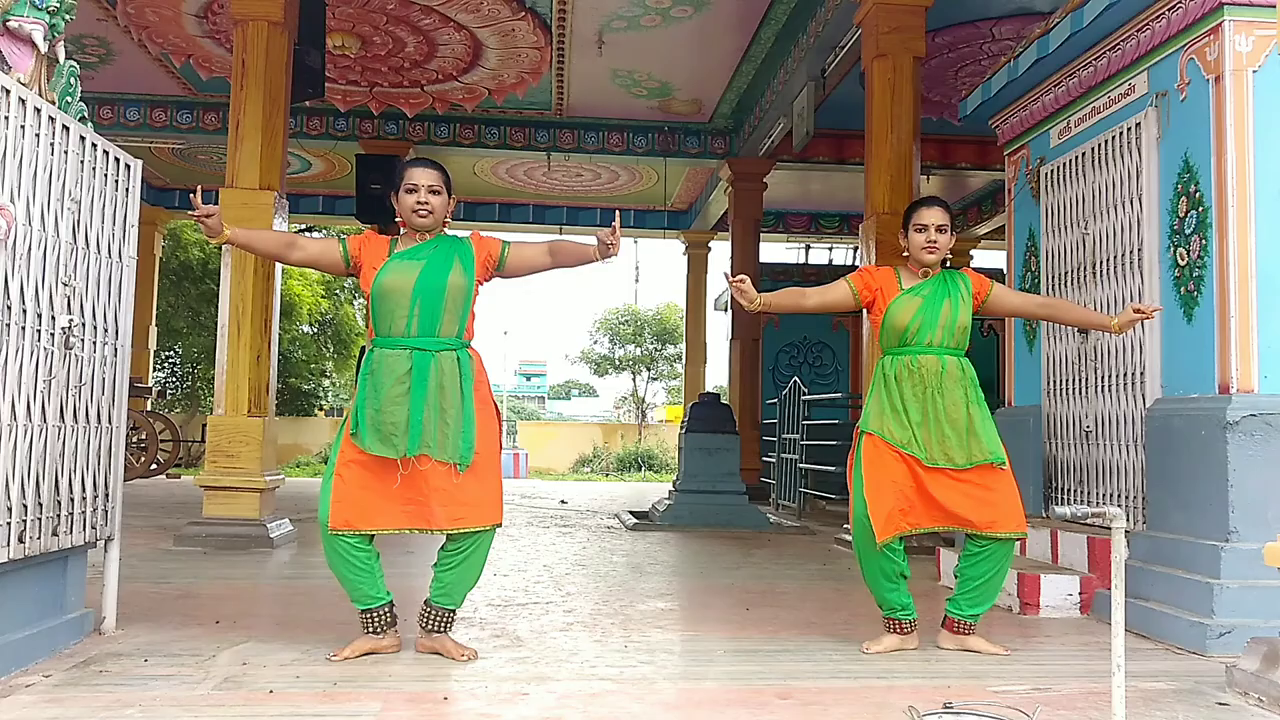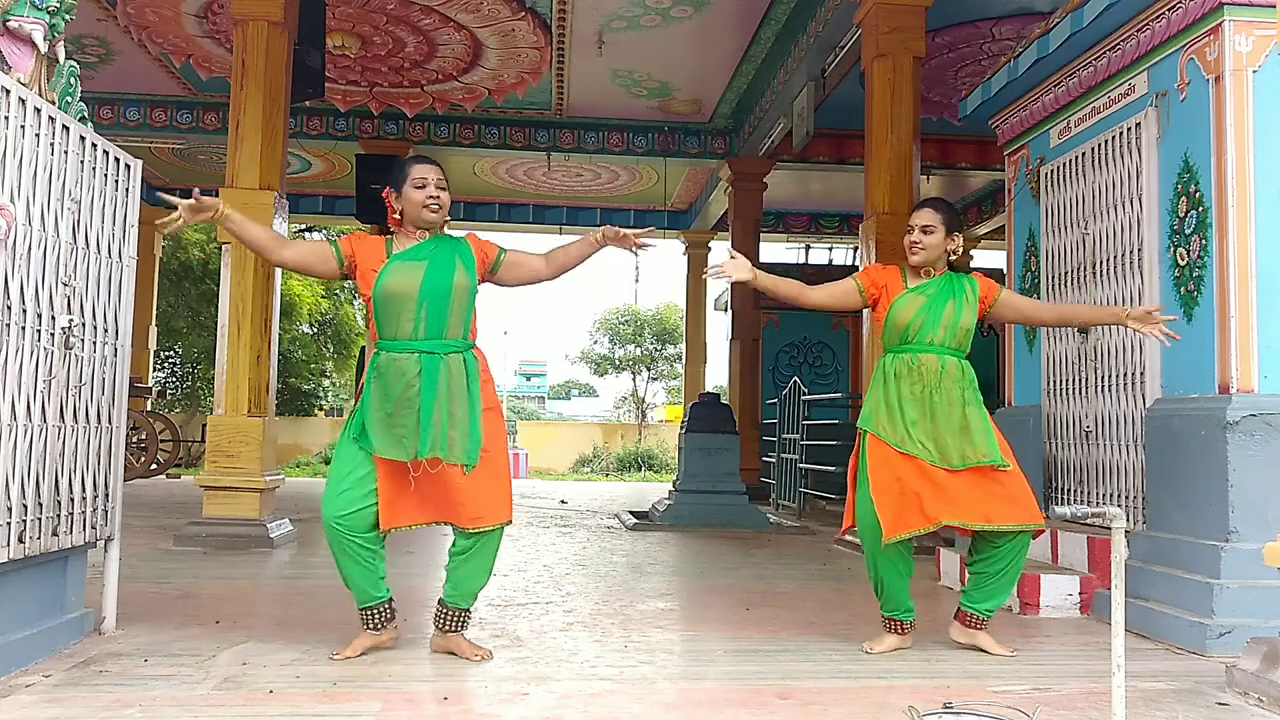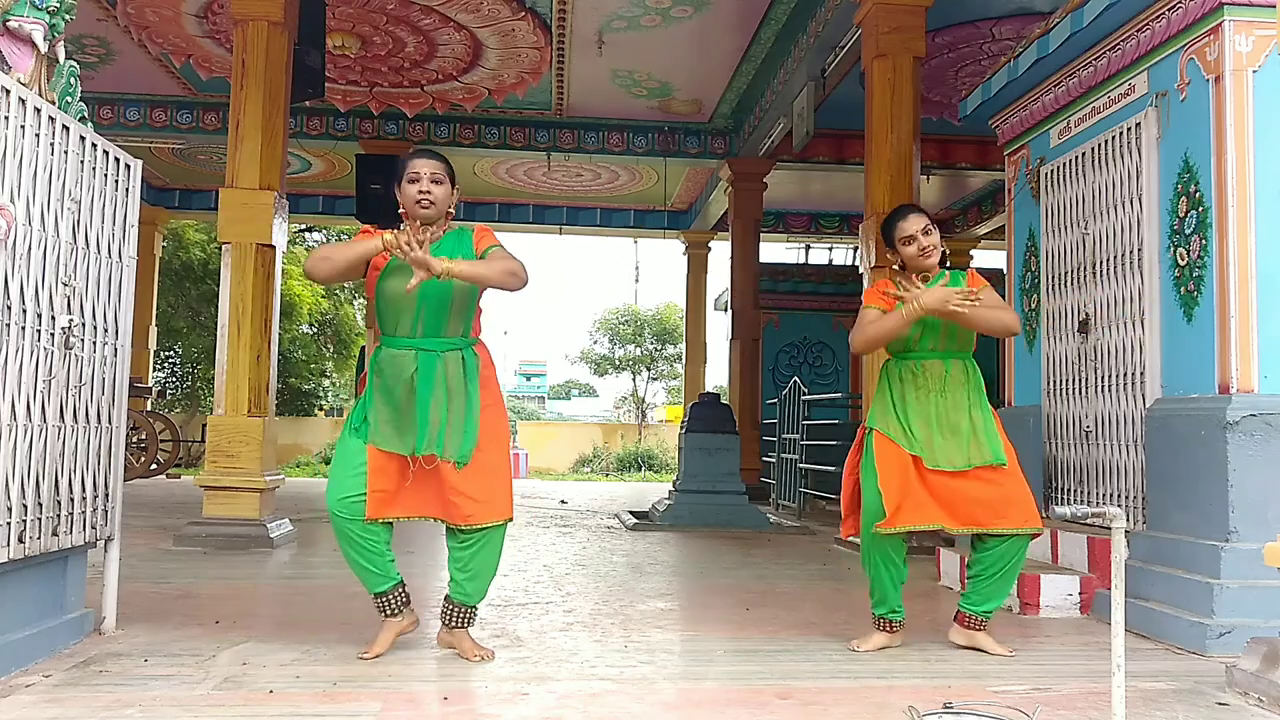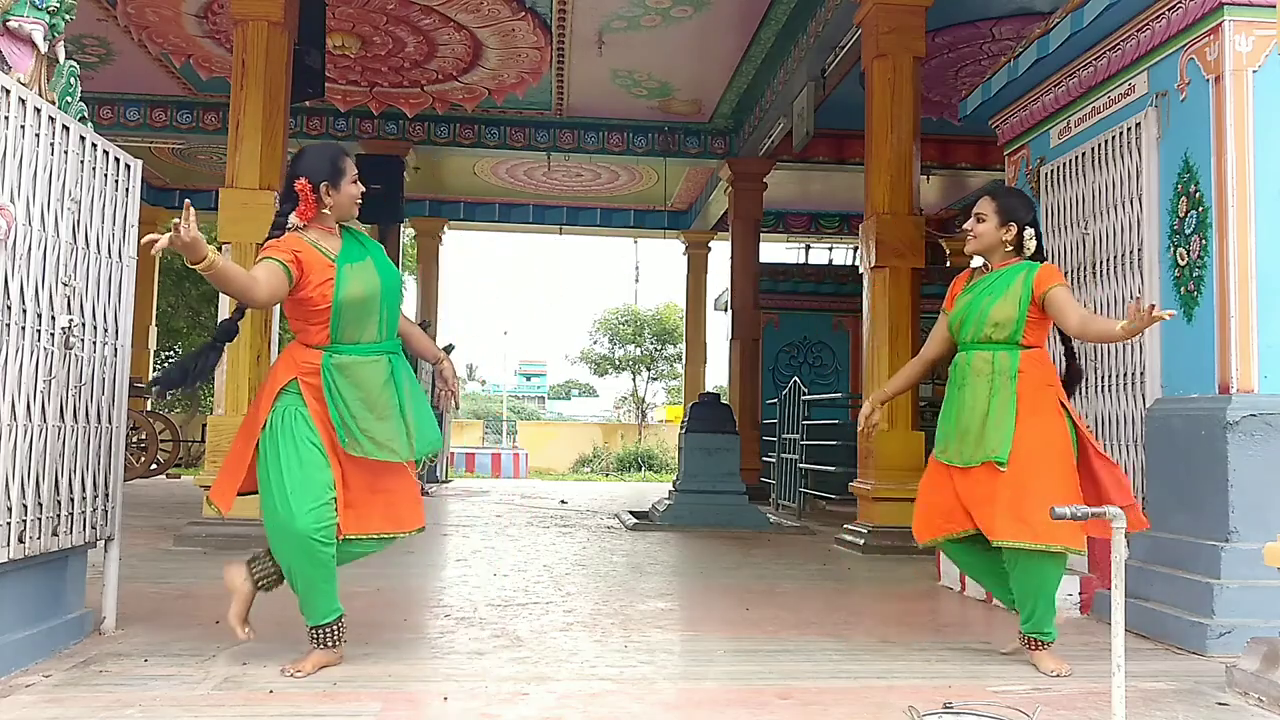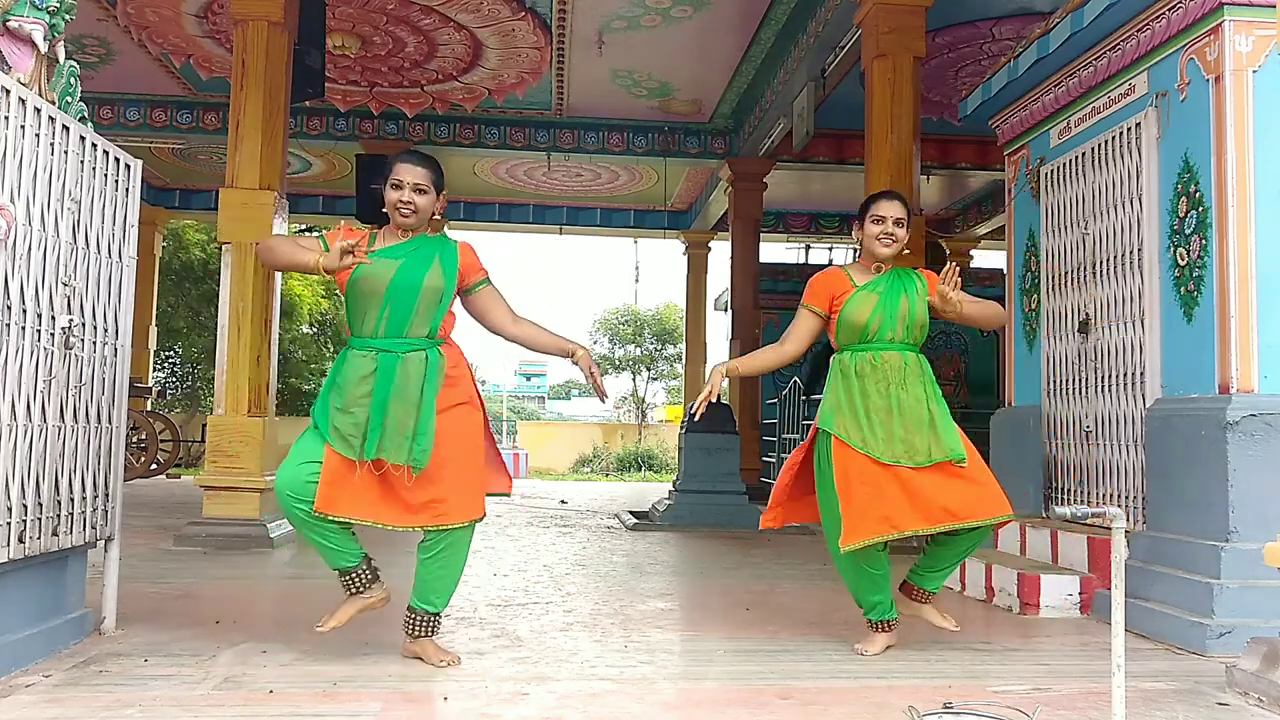
dt=1s
person 1, frame 1
left shoulder: (473, 251)
right shoulder: (370, 249)
left elbow: (548, 254)
right elbow: (294, 247)
left wrist: (595, 250)
right wrist: (227, 232)
left hip: (454, 396)
right hip: (384, 395)
left knee: (473, 514)
right knee: (342, 513)
left ankle: (435, 627)
right ankle: (379, 627)
person 1, frame 2
left shoulder: (471, 251)
right shoulder: (365, 251)
left elbow: (544, 265)
right elbow: (283, 251)
left wrist: (602, 238)
right wrist: (220, 212)
left hip: (460, 396)
right hip: (387, 397)
left knee: (482, 515)
right knee: (345, 512)
left ankle: (450, 628)
right ankle: (379, 622)
person 1, frame 3
left shoulder: (475, 241)
right shoulder: (375, 244)
left elbow: (517, 275)
right elbow: (315, 266)
left wrist: (442, 265)
right wrist: (386, 245)
left hip: (461, 391)
right hip: (391, 392)
left knee: (481, 510)
right knee: (349, 501)
left ankle: (456, 624)
right ankle: (395, 610)
person 1, frame 4
left shoulder: (361, 243)
right shoulder: (290, 252)
left elbow: (389, 315)
right elbow: (253, 289)
left wrist: (437, 357)
right wrist: (197, 251)
left hip: (376, 398)
right hip: (313, 399)
left knee: (375, 524)
right knee: (307, 523)
left ankle: (256, 573)
right ankle: (327, 639)
person 1, frame 5
left shoulder: (455, 255)
right shoulder: (352, 243)
left elbow: (508, 323)
right elbow: (268, 249)
left wrist: (573, 349)
right wrist: (321, 262)
left hip: (435, 393)
right hip: (358, 391)
left knee: (449, 513)
right knee: (297, 487)
left ankle: (420, 632)
right ankle: (364, 581)
person 2, frame 1
left shoulder: (968, 285)
right shoulder: (876, 281)
left elbow: (1040, 306)
right elbow: (810, 297)
left wrist: (1113, 322)
right wrist: (759, 301)
left hip: (958, 415)
right hip: (894, 413)
left knee: (997, 518)
right knee: (874, 519)
left ankle: (960, 624)
right ankle: (900, 625)
person 2, frame 2
left shoulder: (974, 289)
right shoulder: (882, 280)
left elbow: (1047, 312)
right elbow: (812, 296)
left wrist: (1126, 317)
right wrist: (755, 277)
left hip: (958, 414)
right hip: (895, 414)
left knee: (1011, 515)
right knee: (882, 518)
left ankle: (972, 620)
right ankle: (899, 625)
person 2, frame 3
left shoulder: (967, 281)
right shoulder: (884, 293)
left elbow: (1011, 323)
right elbow: (859, 342)
left wrist: (939, 307)
right wrist: (919, 306)
left hip: (965, 414)
right hip: (900, 413)
left knee: (1010, 514)
right knee: (882, 509)
left ankle: (971, 621)
right ankle: (887, 623)
person 2, frame 4
left shoulder: (1039, 277)
right shoulder: (963, 284)
left elbow: (1076, 321)
right elbow: (929, 354)
left wrist: (1126, 326)
right wrist: (880, 395)
left hip: (1023, 410)
right hip: (968, 414)
left knee: (1027, 522)
right knee: (959, 529)
left ankle: (1038, 638)
right ankle: (1029, 614)
person 2, frame 5
left shoulder: (923, 283)
right shoulder: (829, 282)
left elbow: (997, 316)
right elbow: (788, 348)
left wrist: (958, 308)
right wrist: (727, 368)
left hip: (917, 410)
right hip: (854, 412)
left knee: (976, 507)
right knee: (858, 523)
left ankle: (918, 589)
right ankle: (882, 620)
